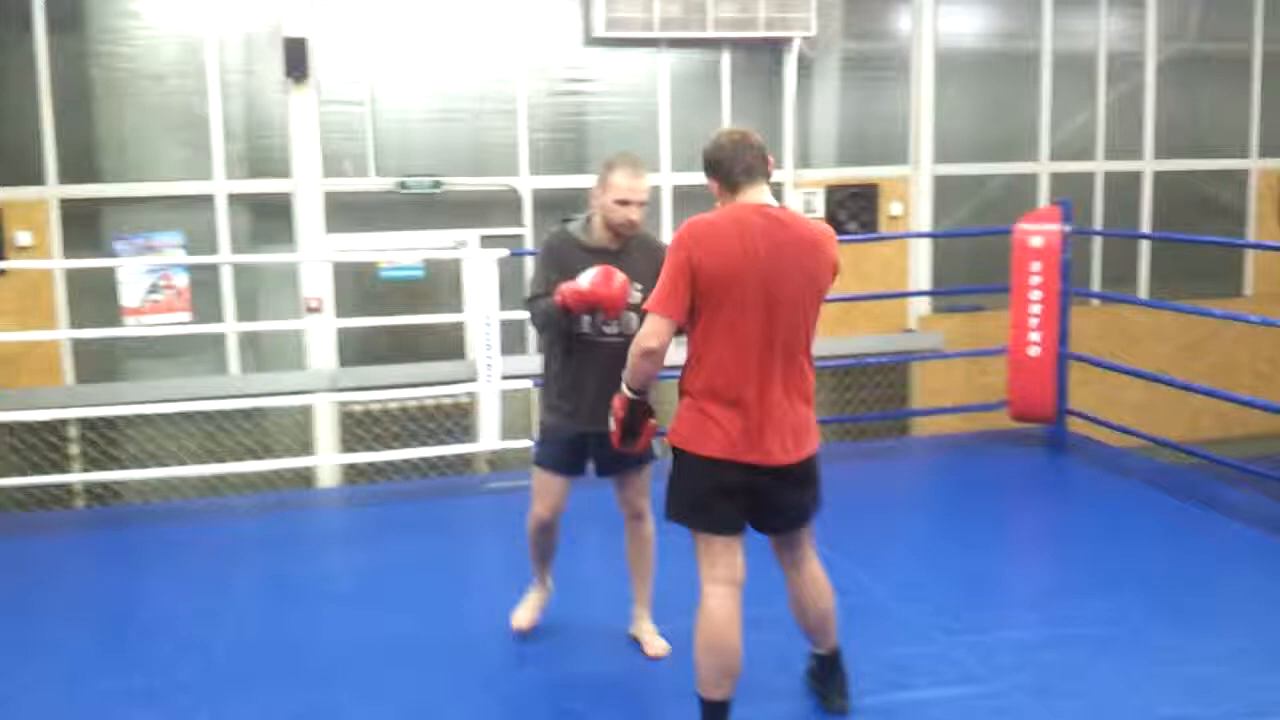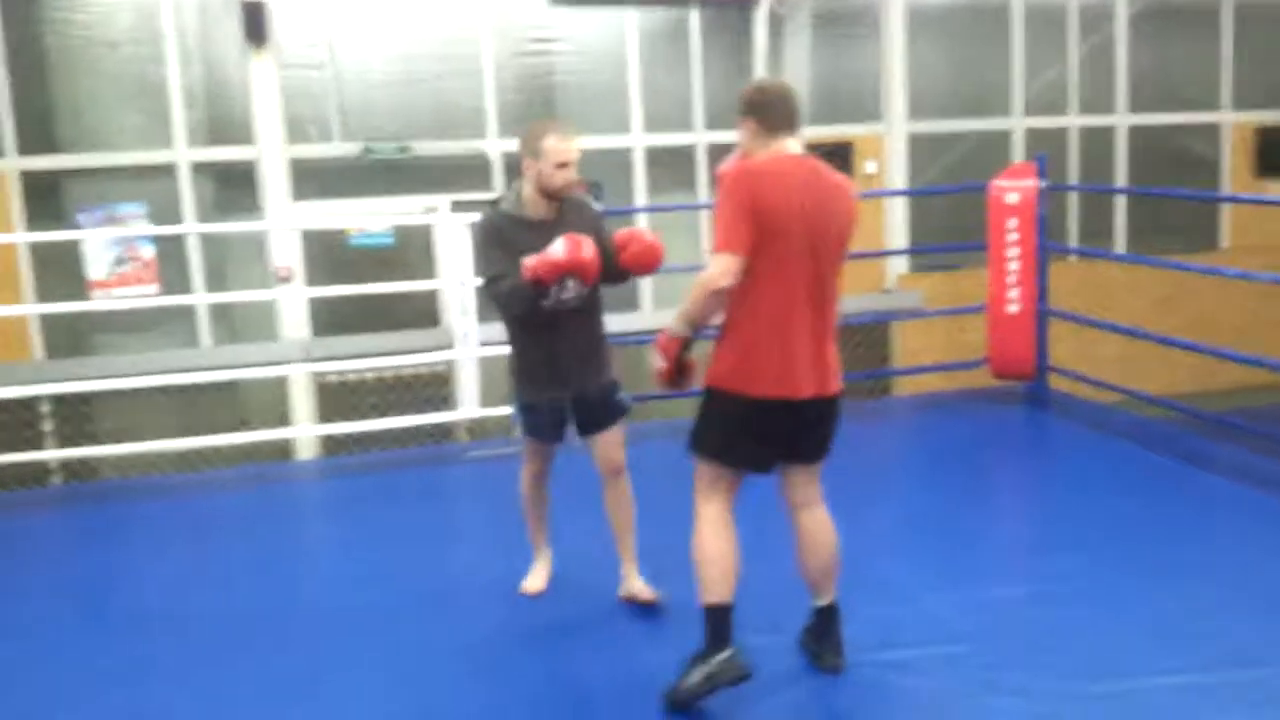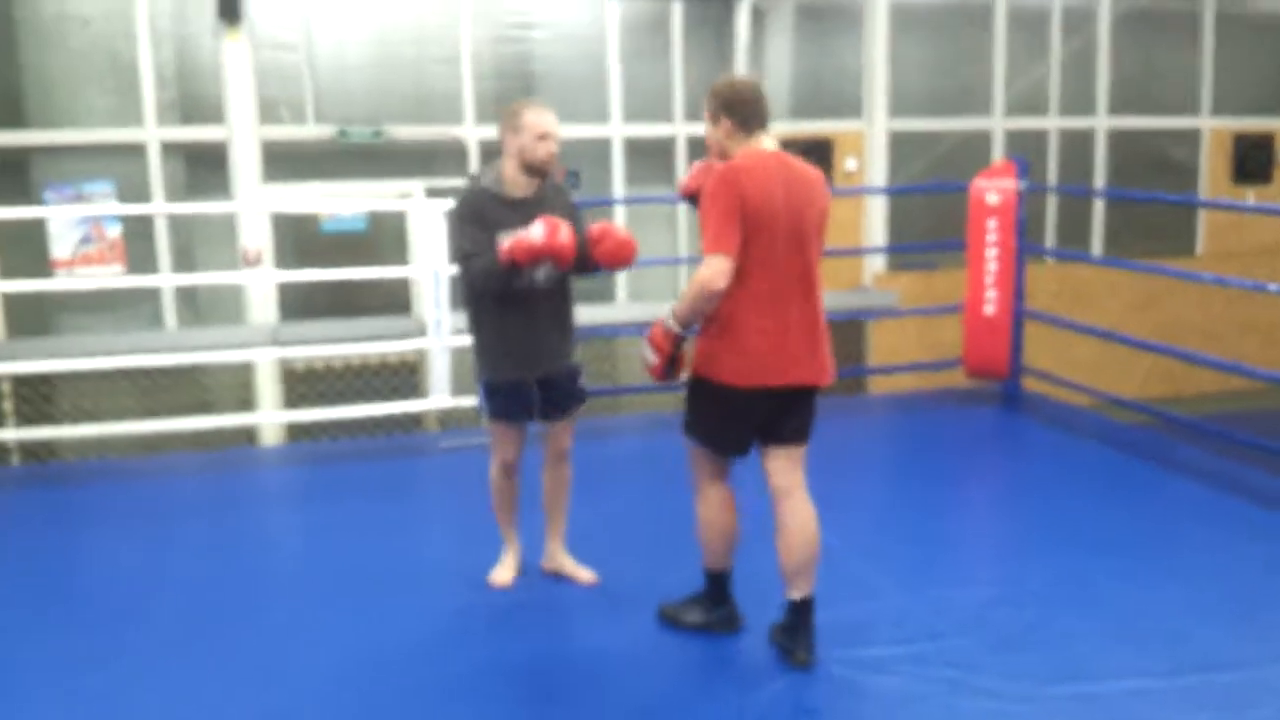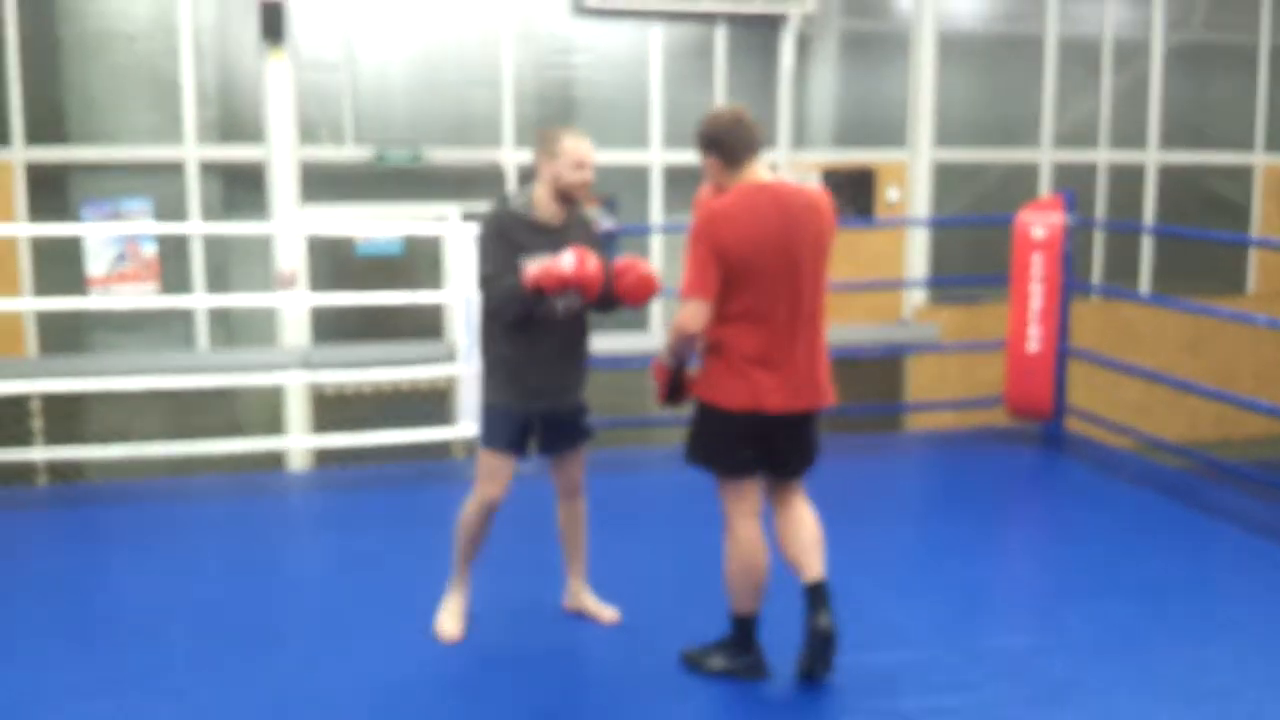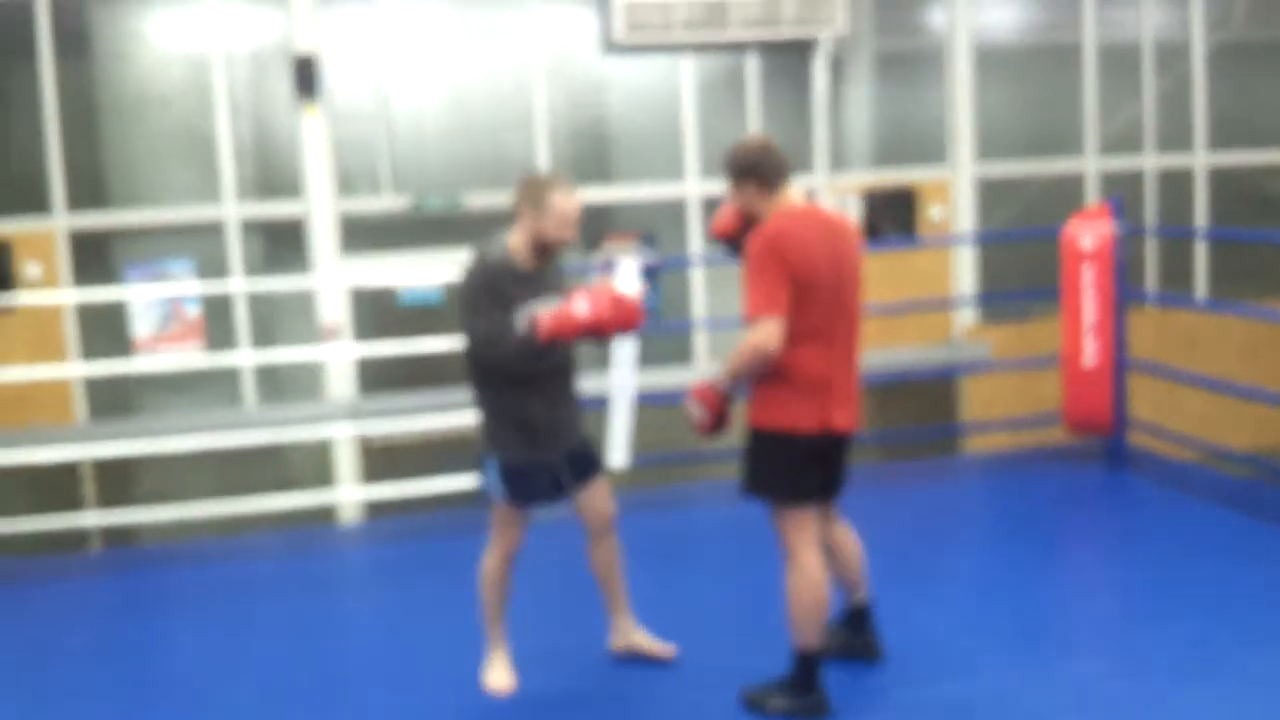
dt=0.4s
person 1, frame 1
left shoulder: (697, 236)
right shoulder: (820, 240)
left elbow: (652, 341)
left wrist: (630, 396)
left hip: (712, 436)
right hip: (790, 434)
left knee: (721, 583)
right knee: (799, 557)
person 1, frame 2
left shoulder: (747, 182)
right shoulder: (840, 188)
left elbow: (722, 278)
left wrist: (677, 334)
left hip: (747, 373)
right hip: (815, 374)
left knee: (712, 499)
right knee: (807, 499)
left ankle: (719, 644)
right ankle: (826, 634)
person 1, frame 3
left shoulder: (729, 180)
right shoulder: (811, 181)
left elbow: (714, 278)
left wrist: (671, 328)
left hip: (734, 360)
right hip: (800, 361)
left knee: (711, 478)
right knee: (790, 489)
left ankle: (718, 601)
right ankle: (798, 628)
person 1, frame 4
left shoulder: (714, 220)
right shoulder: (819, 205)
left elbow: (692, 321)
left wrist: (670, 363)
left hip: (735, 390)
right hip: (802, 386)
left knee: (742, 515)
right knee: (789, 496)
left ankle: (743, 646)
right ankle: (819, 606)
person 1, frame 5
left shoulder: (772, 239)
right shoulder: (837, 227)
left elbow: (766, 338)
left wrist: (718, 388)
left hip: (791, 412)
right hip: (831, 404)
left knee: (798, 544)
right knee: (825, 520)
right ankle: (860, 627)
person 2, frame 1
left shoulder: (652, 253)
right shoulder: (560, 247)
right elbow: (540, 317)
right wrist: (570, 297)
right hip: (567, 406)
left knee: (637, 512)
right knee: (544, 511)
left ankle: (642, 618)
right ankle: (539, 587)
person 2, frame 2
left shoulder: (582, 212)
right shoulder: (497, 227)
left elbow: (607, 267)
right elbow: (504, 299)
left wrist: (630, 257)
right wrist: (540, 272)
left hip: (592, 367)
right hip: (538, 374)
left knee: (615, 467)
right knee: (537, 470)
left ankle: (630, 575)
right ankle: (541, 558)
person 2, frame 3
left shoulder: (557, 197)
right shoulder: (475, 203)
left elbow: (578, 259)
right elbow: (476, 275)
left wrist: (602, 252)
right wrist: (514, 252)
left hip: (555, 352)
right hip: (504, 358)
left knee: (559, 452)
right knee: (506, 459)
left ankle: (555, 551)
right ankle: (509, 547)
person 2, frame 4
left shoulder: (584, 229)
right shoulder: (503, 225)
left elbow: (597, 294)
right elbow: (499, 300)
left wrist: (623, 287)
right wrist: (540, 278)
left hip: (565, 385)
right hip: (511, 385)
left knee: (572, 487)
right knee: (489, 494)
left ankle: (577, 590)
right ankle: (456, 591)
person 2, frame 5
left shoulder: (547, 267)
right shoulder: (484, 280)
right elbow: (502, 355)
left wrist: (596, 319)
right wrist: (558, 326)
left hip: (562, 424)
right hip: (515, 434)
left knee: (604, 518)
right knee: (505, 544)
left ankle: (624, 629)
right ankle: (497, 652)
